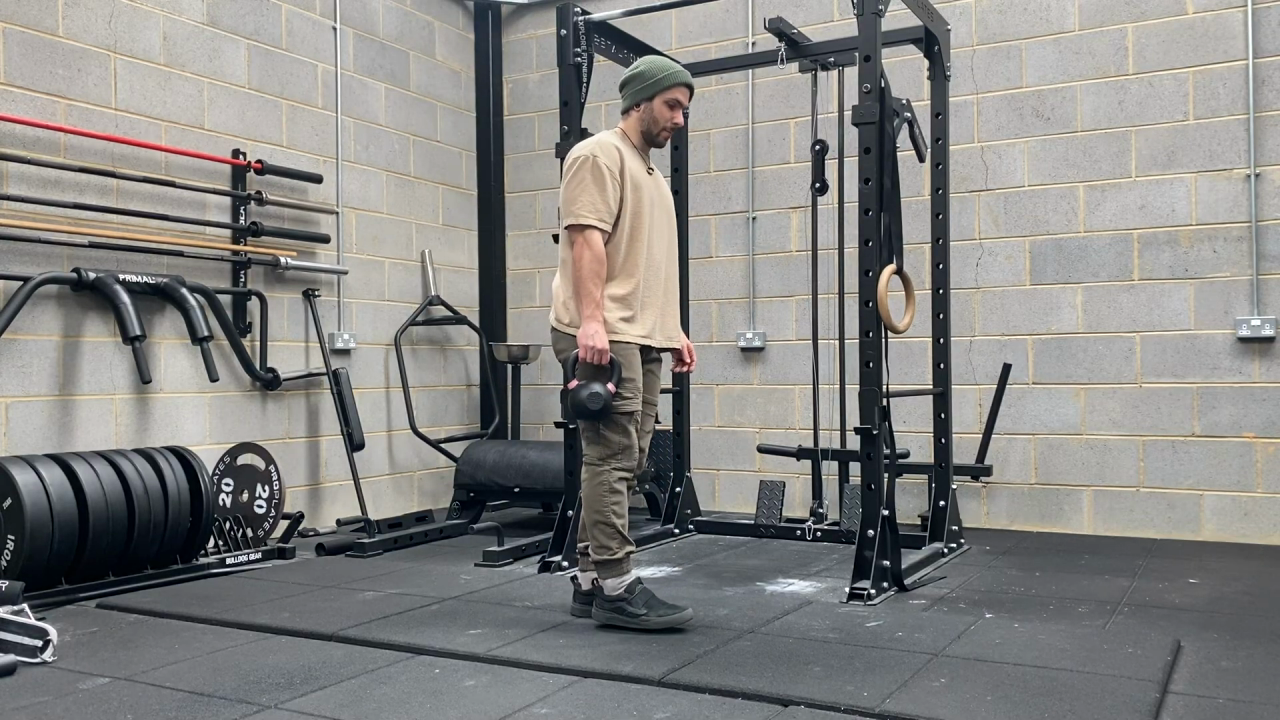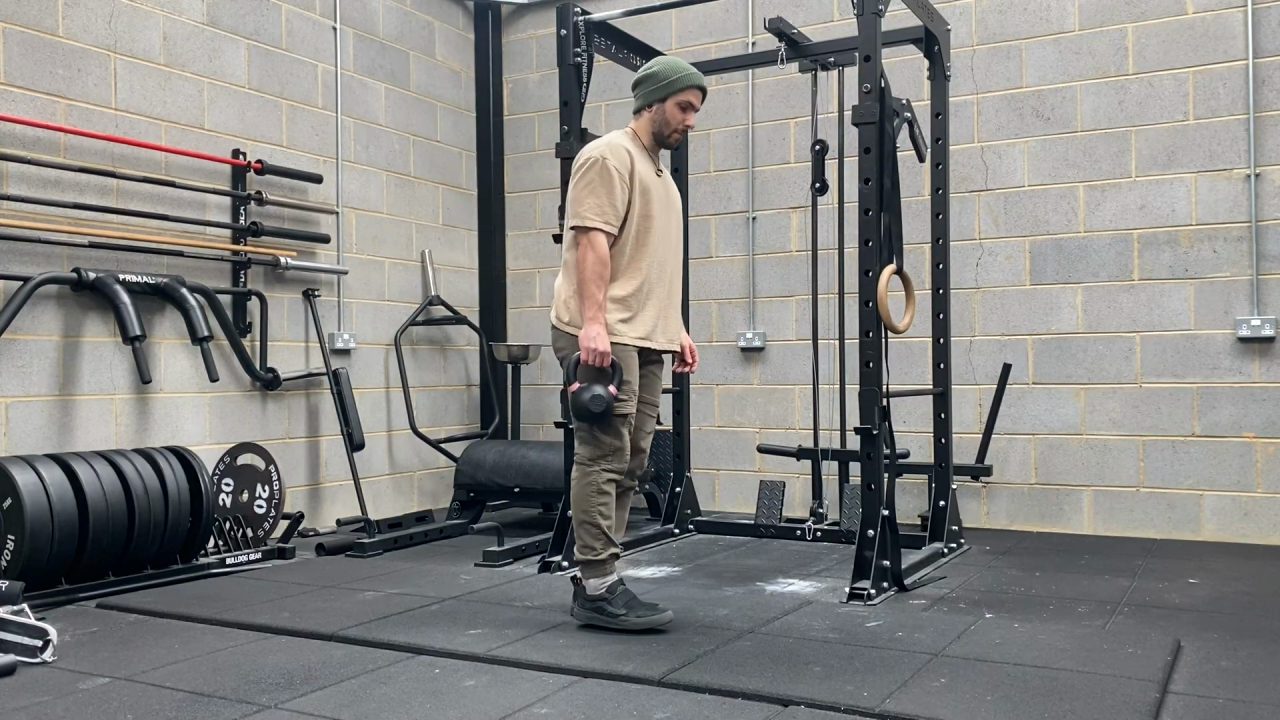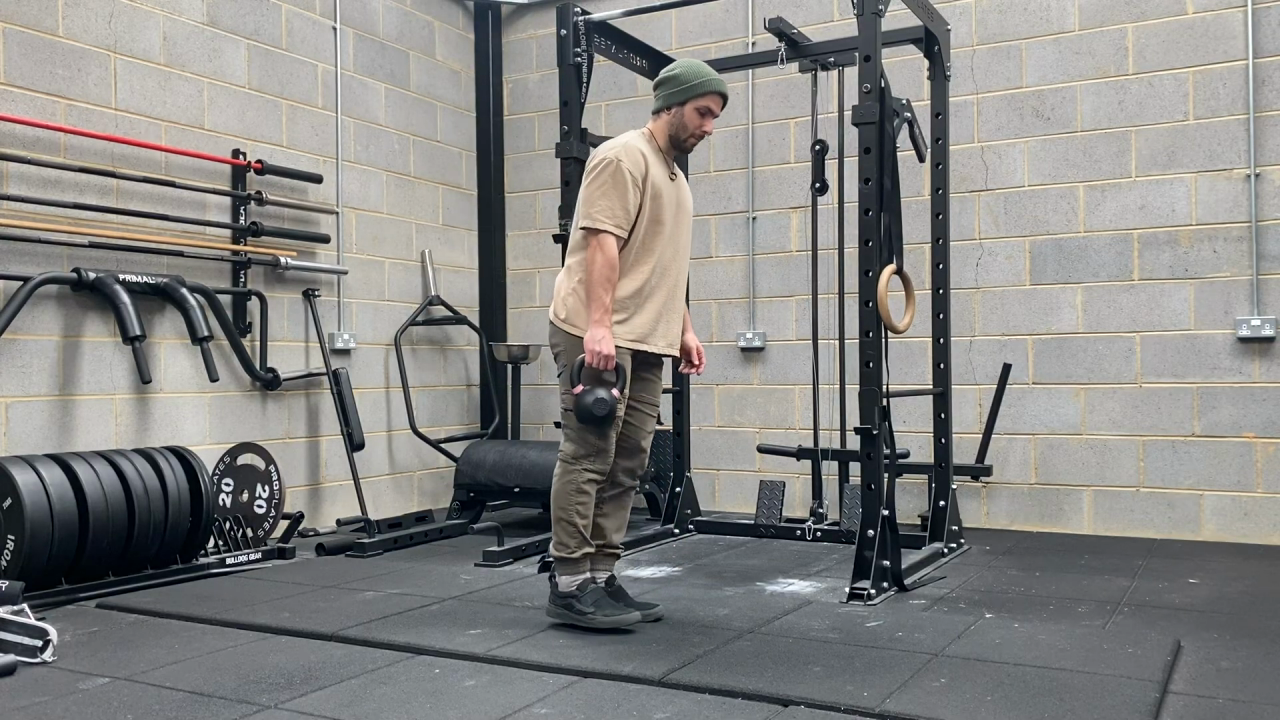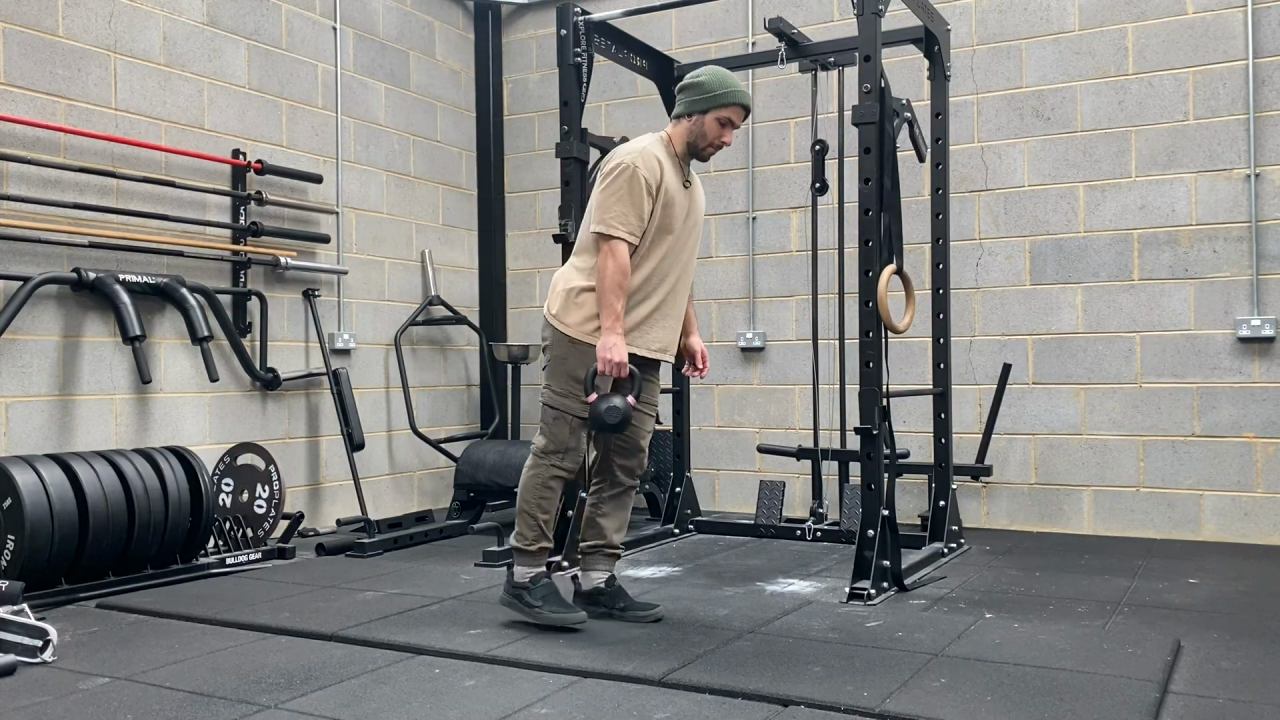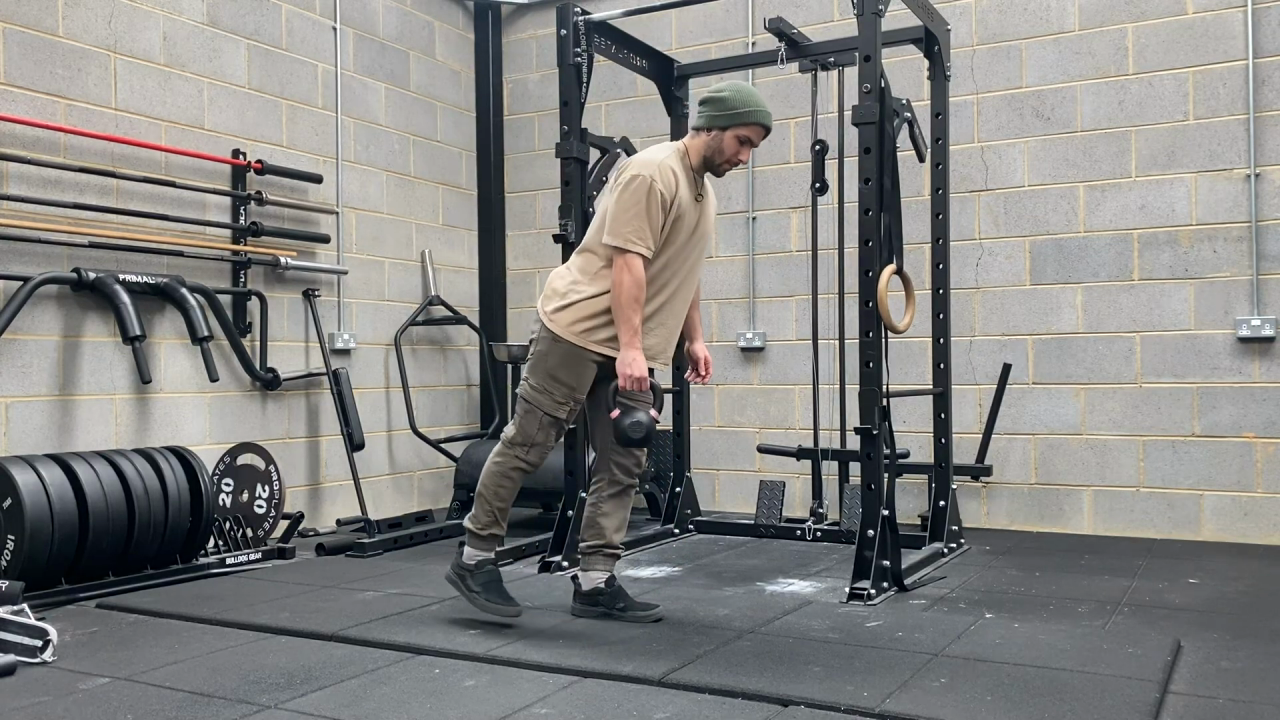
dt=0.3s
person 1, frame 1
left shoulder: (650, 172)
right shoulder: (599, 155)
right elbow: (587, 240)
left wrist: (673, 329)
right wrist: (592, 321)
left hip: (642, 338)
right hip: (604, 335)
left knee: (624, 460)
right knee: (612, 457)
left ankle: (591, 581)
right ankle: (616, 586)
person 1, frame 2
left shoulder: (659, 172)
right shoulder: (609, 156)
right elbow: (592, 242)
left wrist: (677, 328)
right wrist: (594, 323)
left hip: (644, 339)
right hip: (602, 336)
left knee: (628, 461)
right knee: (604, 457)
left ankle: (597, 580)
right ankle: (598, 587)
person 1, frame 3
left shoulder: (673, 174)
right shoulder: (622, 157)
right elbow: (601, 245)
left wrist: (684, 328)
right wrist: (598, 326)
left hip: (644, 340)
right hip: (599, 335)
left knee: (627, 463)
right knee: (588, 455)
left ankle: (599, 575)
right ankle: (569, 583)
person 1, frame 4
left shoulder: (691, 181)
right shoulder: (637, 162)
right elbow: (613, 251)
left wrist: (689, 333)
right wrist: (609, 335)
left hip: (641, 343)
right hip: (586, 330)
left knee: (624, 463)
right knee: (559, 451)
left ankle: (595, 580)
right ankle: (526, 575)
person 1, frame 5
left shoulder: (705, 191)
right shoulder: (651, 174)
left elbow: (685, 274)
right elbow: (628, 265)
left wrist: (694, 339)
right wrist: (631, 350)
left hip: (631, 348)
right hip: (577, 329)
left knee: (622, 465)
right knee: (528, 443)
left ankle: (595, 581)
right ankle: (475, 557)
